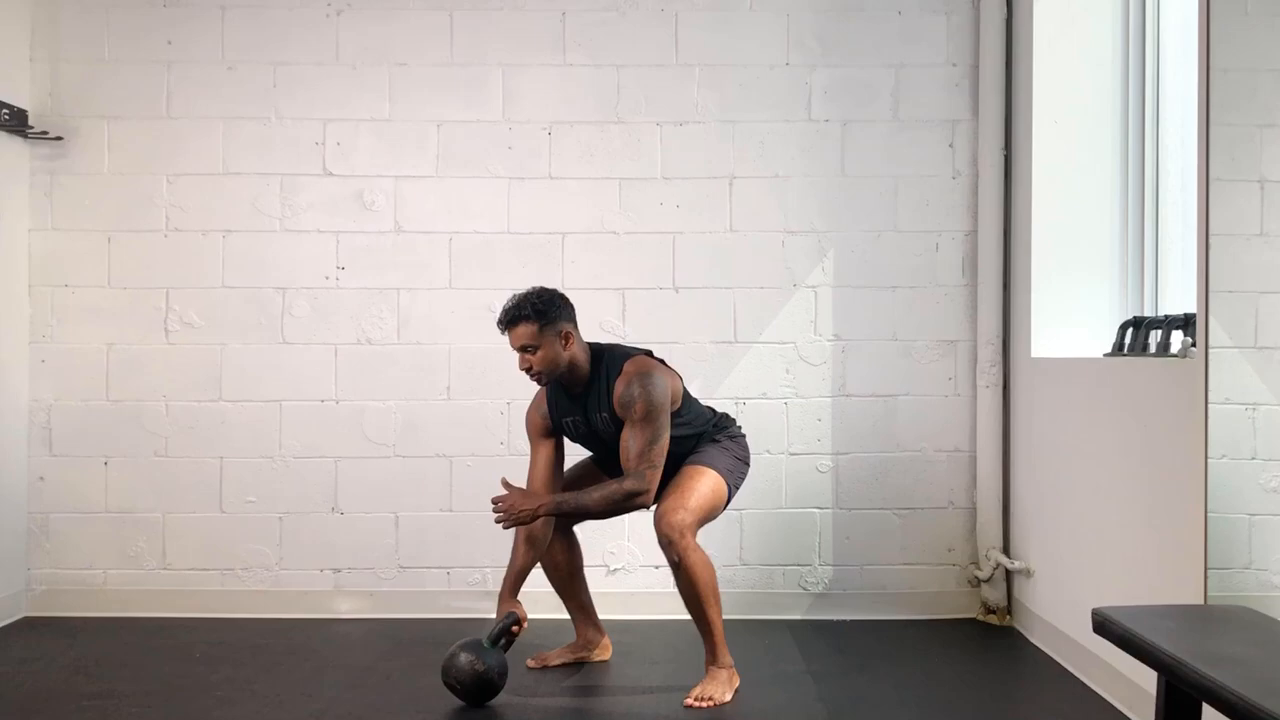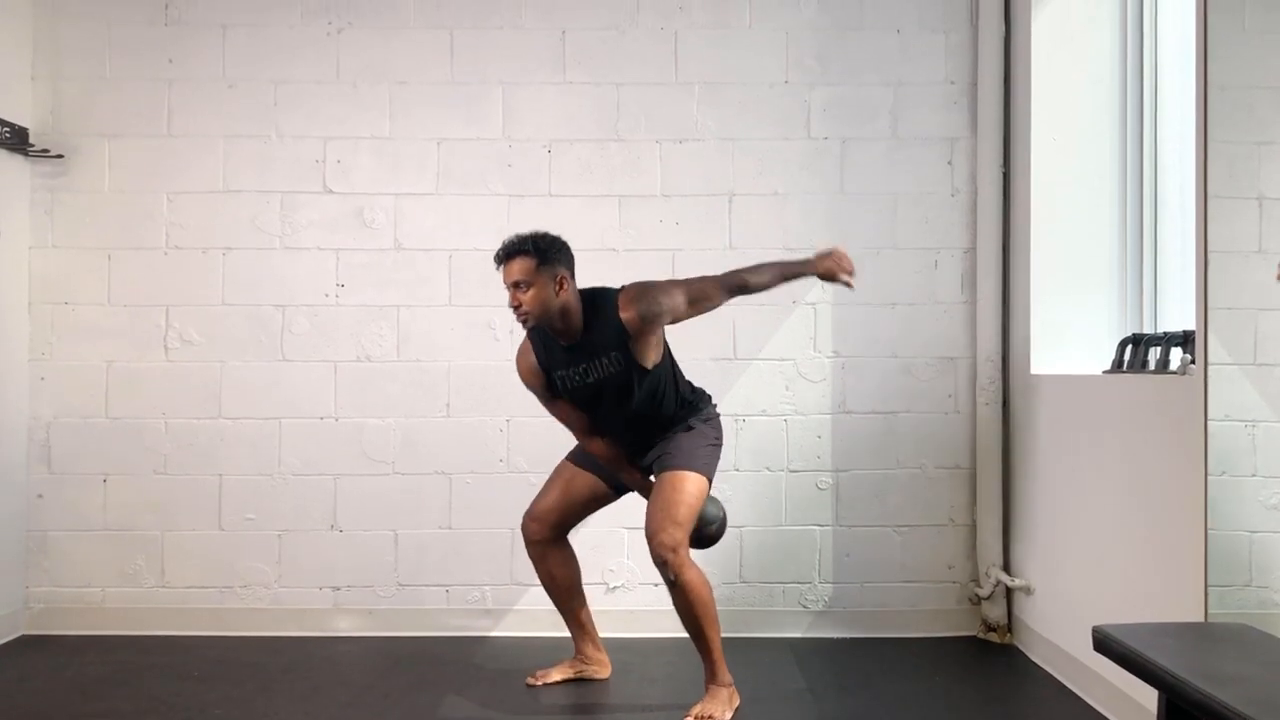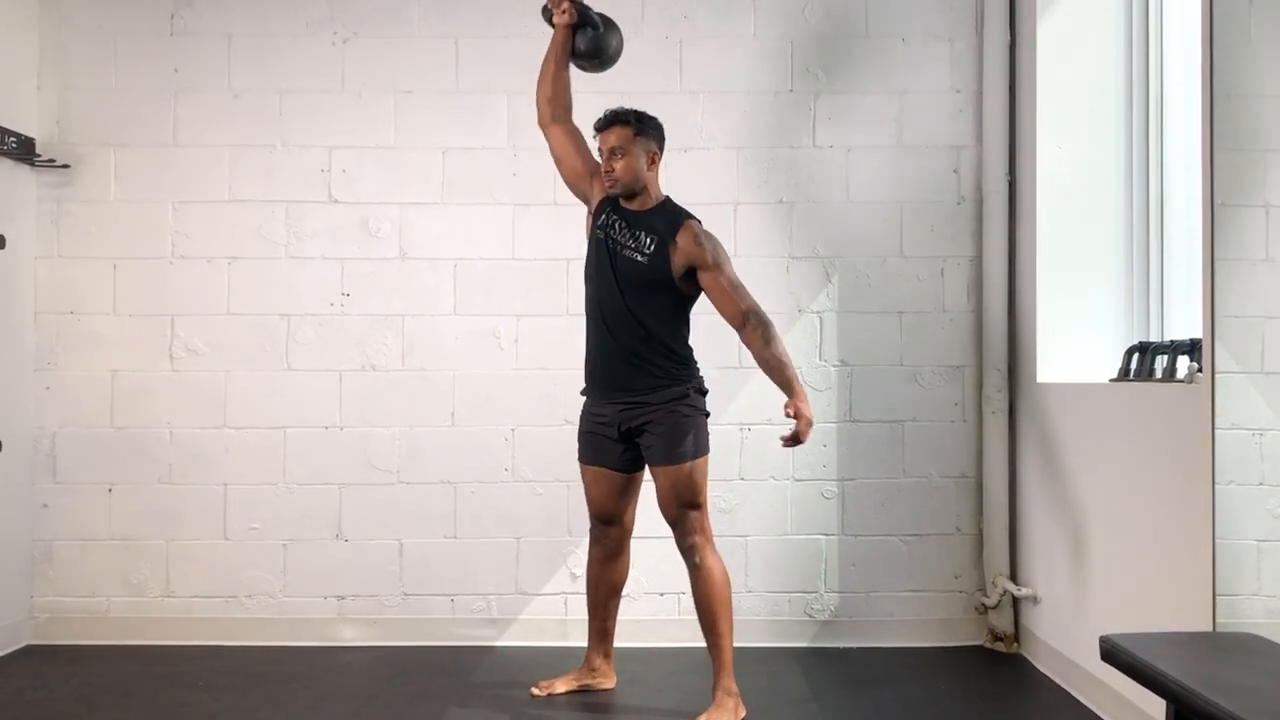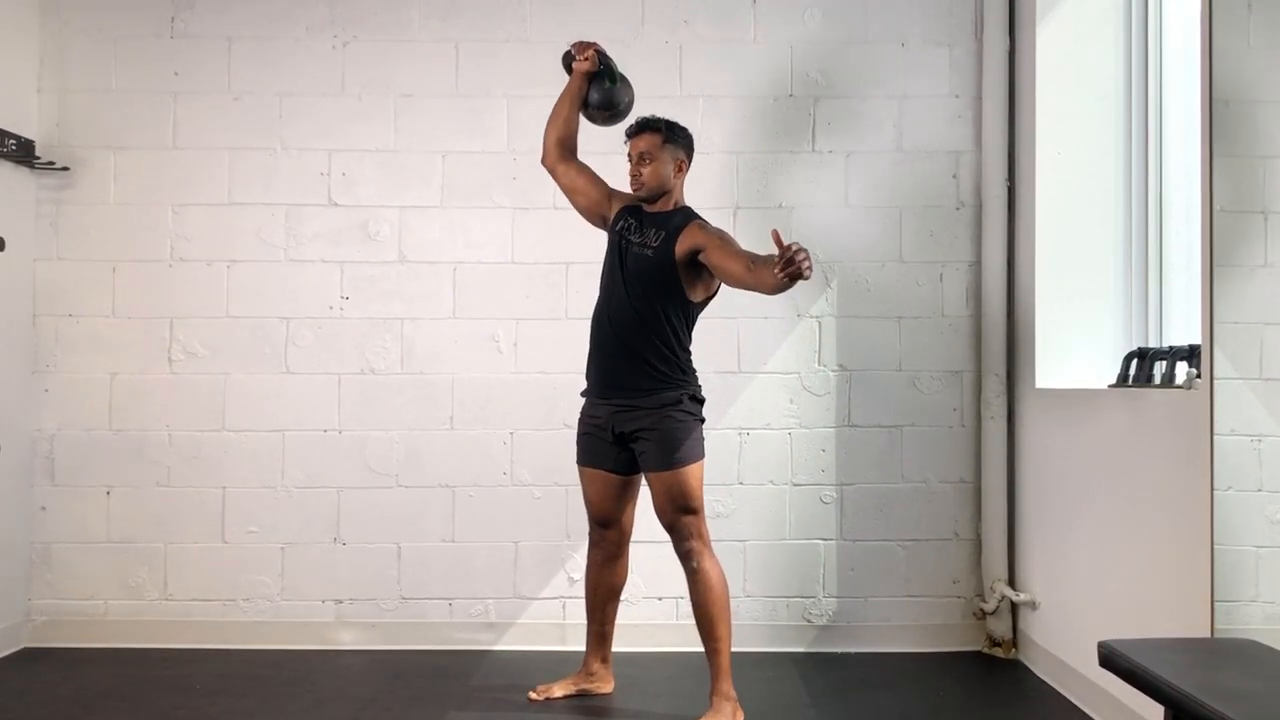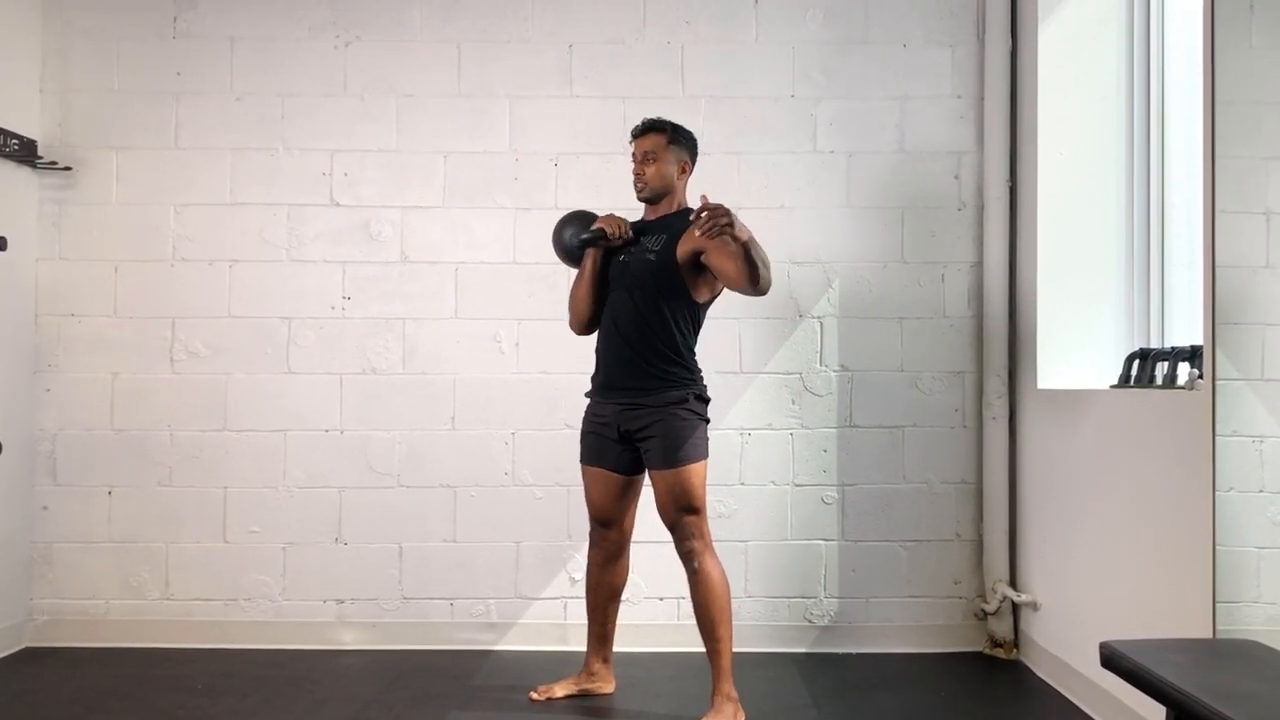
dt=1s
person 1, frame 1
left shoulder: (638, 381)
right shoulder: (545, 406)
left elbow: (641, 488)
right elbow: (539, 502)
left wrist: (545, 504)
right wrist: (508, 595)
left hip: (714, 446)
left knee: (673, 525)
right knee: (551, 515)
left ankle: (721, 665)
right ankle: (590, 638)
person 1, frame 2
left shoulder: (631, 311)
right shoulder: (532, 362)
left elbow: (728, 287)
right elbow: (592, 437)
left wrist: (814, 266)
right wrist: (648, 492)
left hip: (685, 430)
right hip: (615, 439)
left knee: (666, 544)
right knee: (539, 527)
right ankle: (590, 654)
person 1, frame 3
left shoulder: (686, 238)
right shoulder: (600, 204)
left elbow: (748, 318)
right elbow: (553, 119)
left wrist: (794, 389)
left hip: (669, 405)
right hip: (604, 404)
left knee: (693, 539)
right knee: (607, 533)
person 1, frame 4
left shoulder: (696, 236)
right shoulder: (621, 216)
left elbow: (757, 270)
right elbow: (556, 156)
left wrist: (787, 270)
right wrist: (580, 78)
left hip: (665, 409)
right hip: (603, 406)
left knee: (690, 543)
right knee: (606, 535)
person 1, frame 5
left shoulder: (699, 235)
right shoulder: (623, 235)
left elbow: (758, 284)
right elbow: (582, 323)
left wrist: (743, 234)
right wrist: (596, 249)
left hip: (669, 407)
right hip: (607, 405)
left knee: (692, 544)
right knee: (606, 537)
right ankle: (597, 669)
